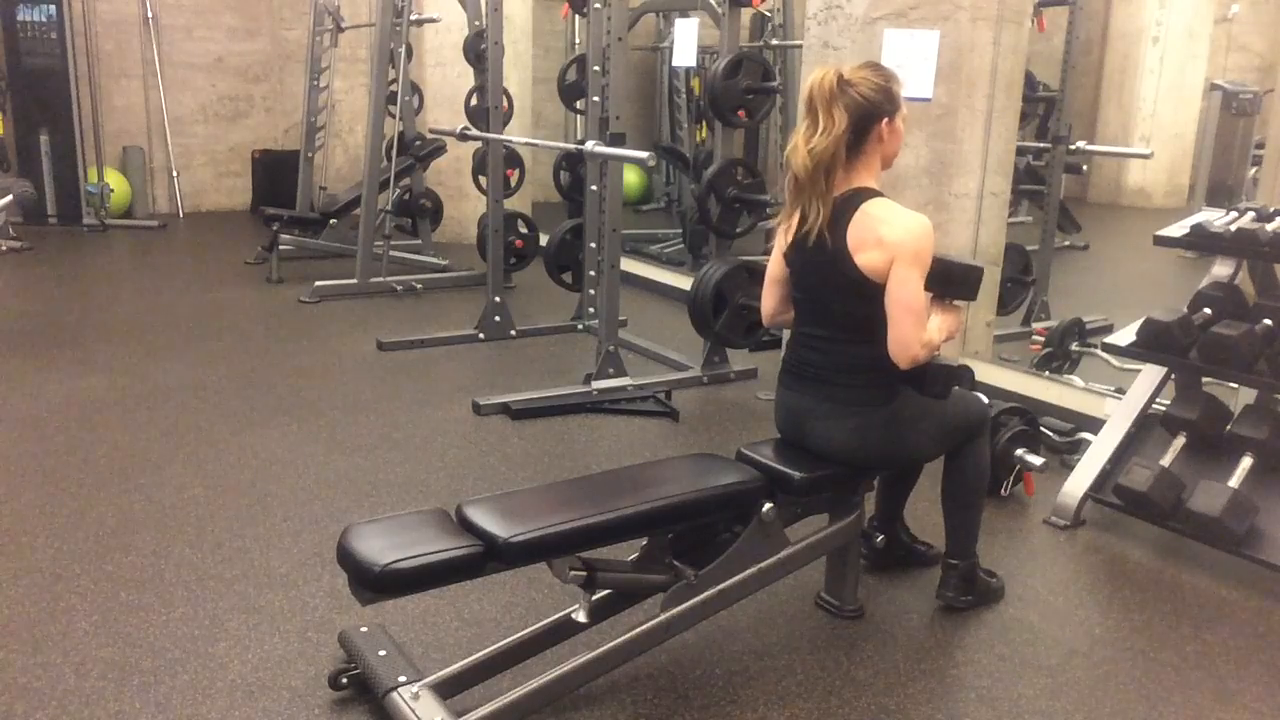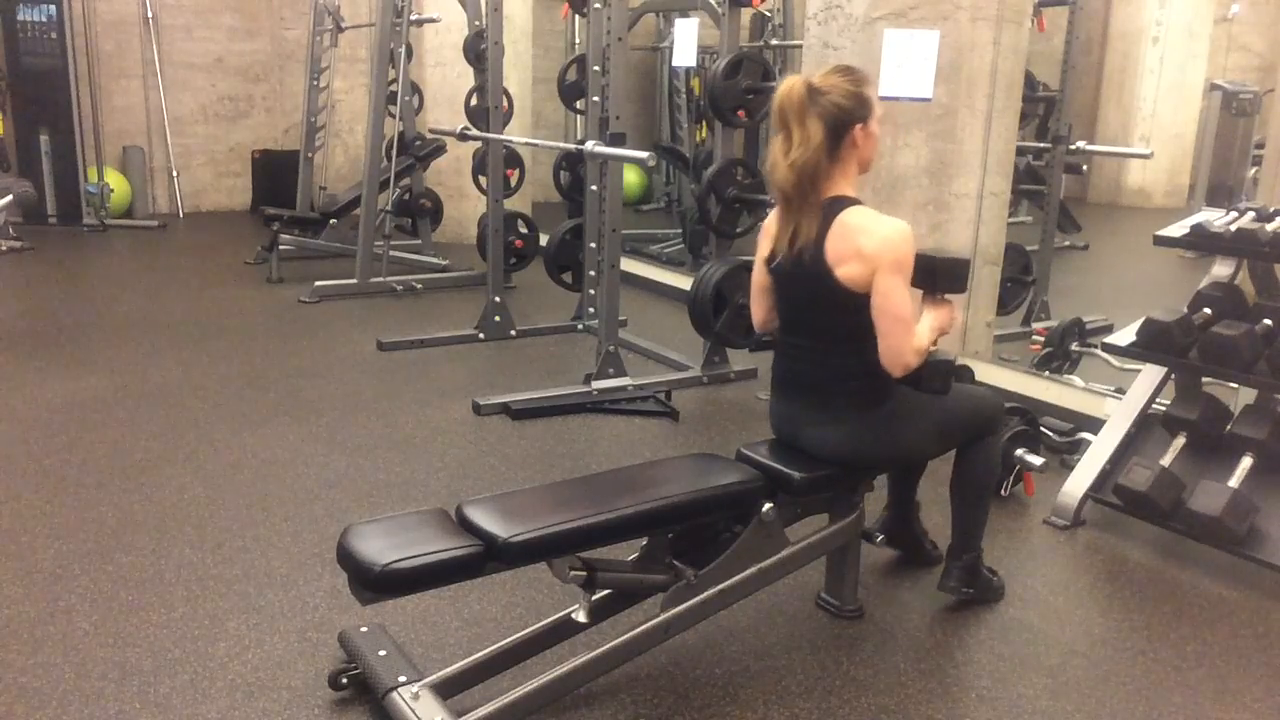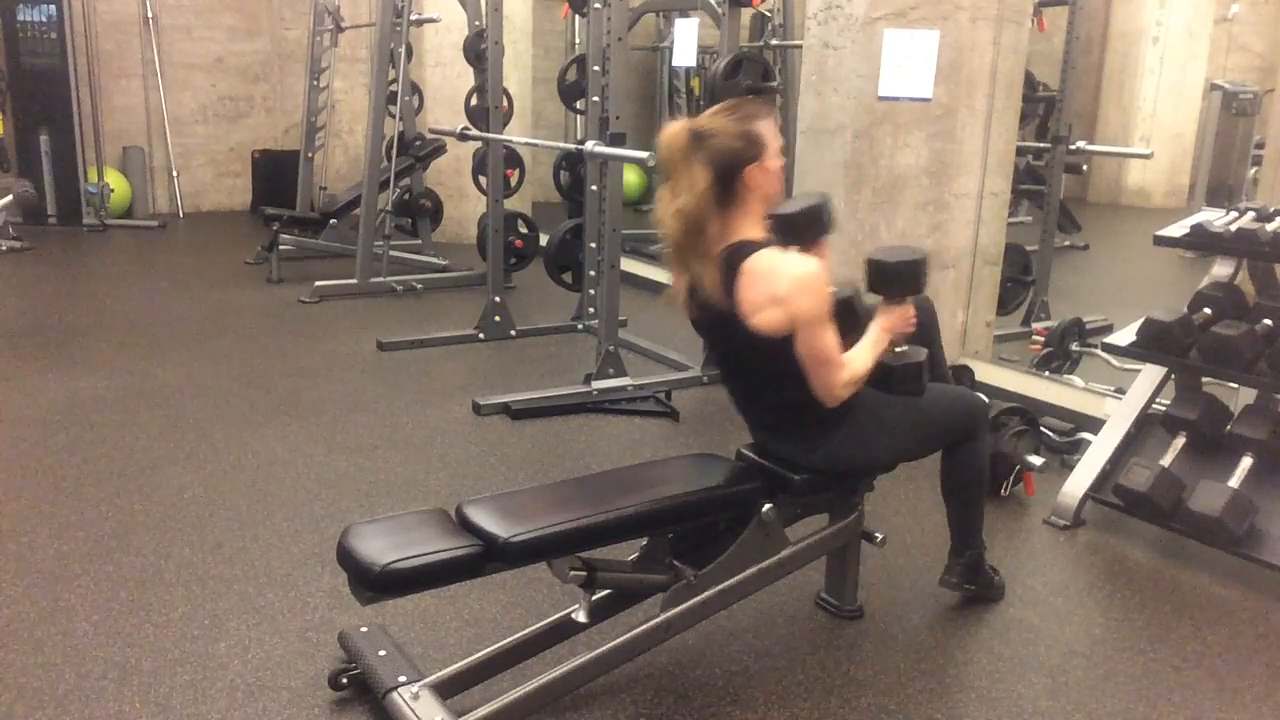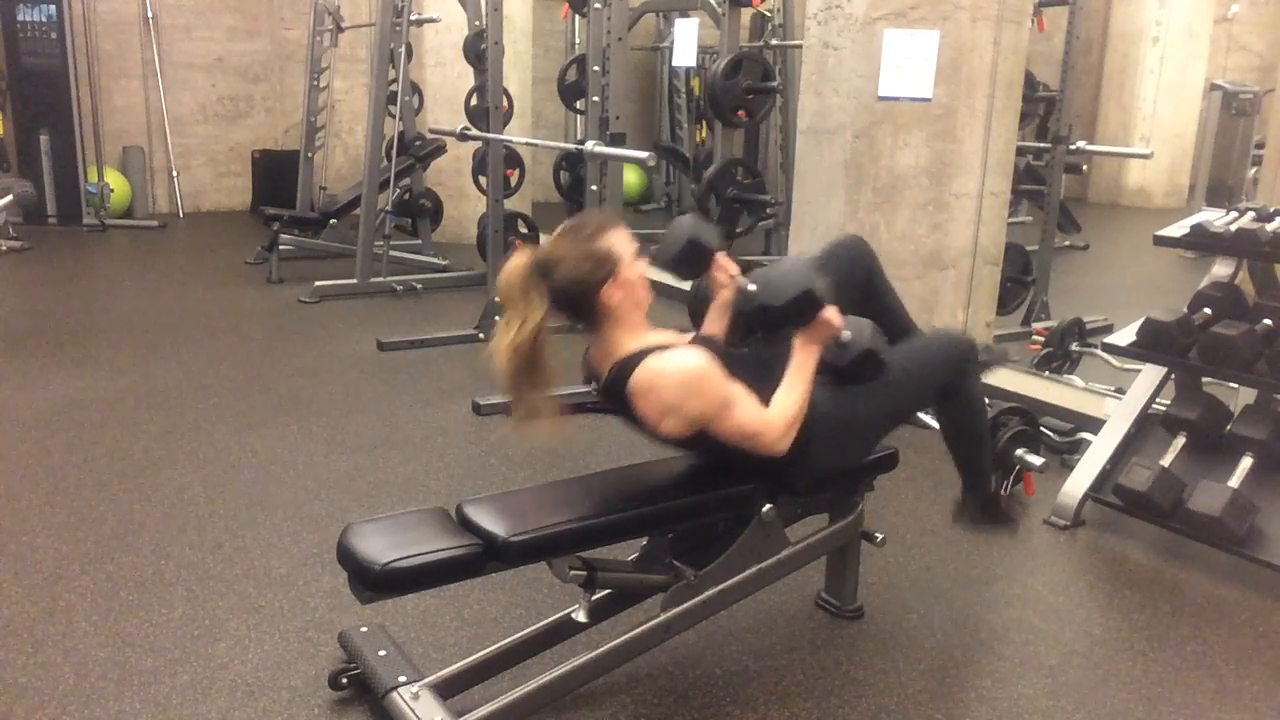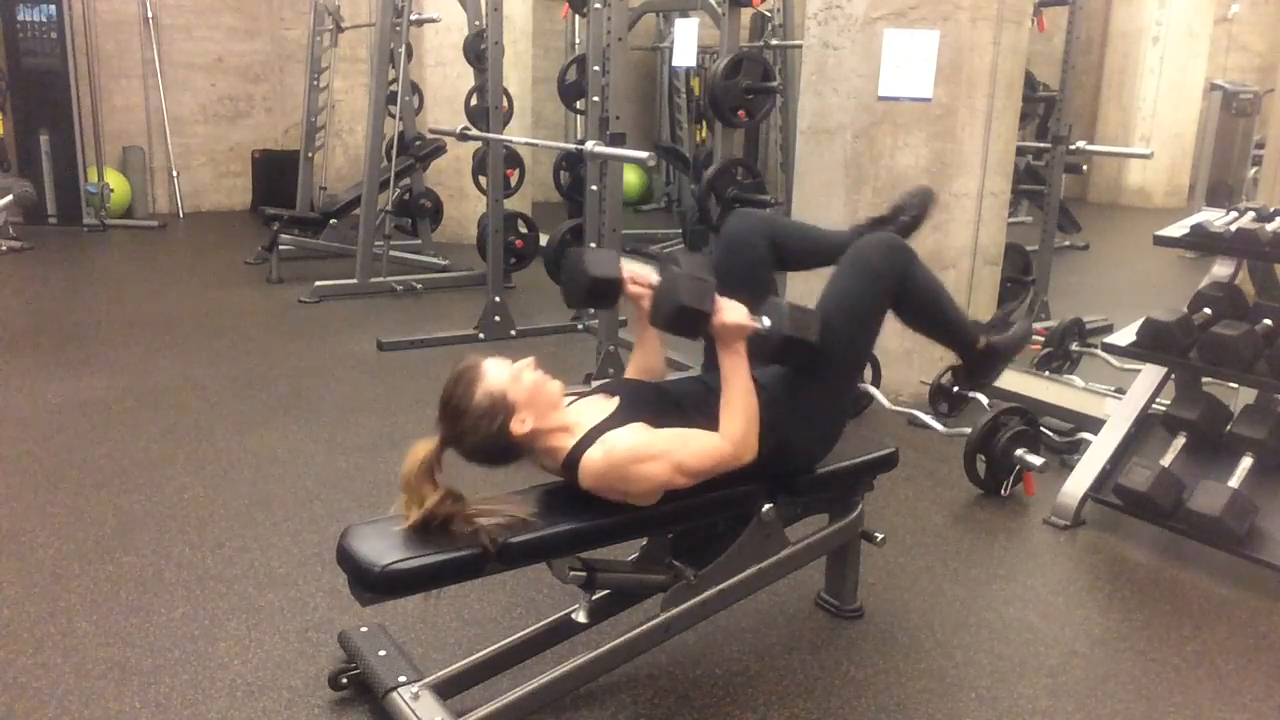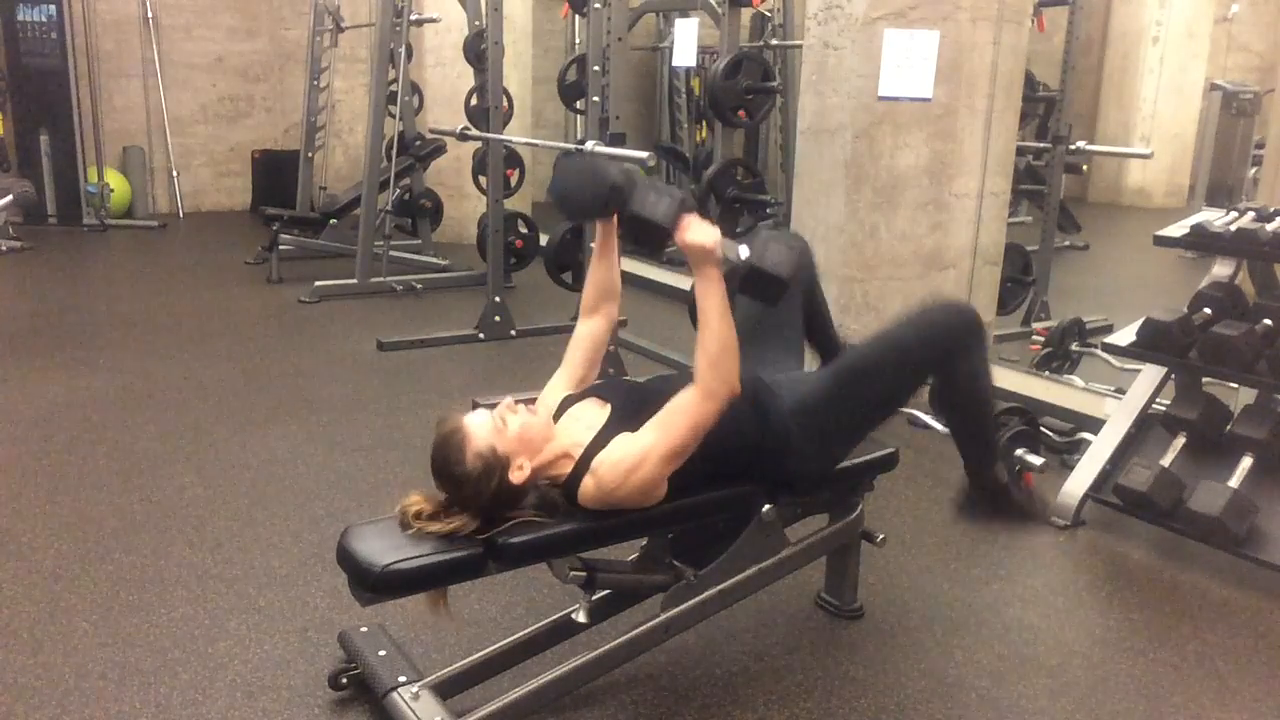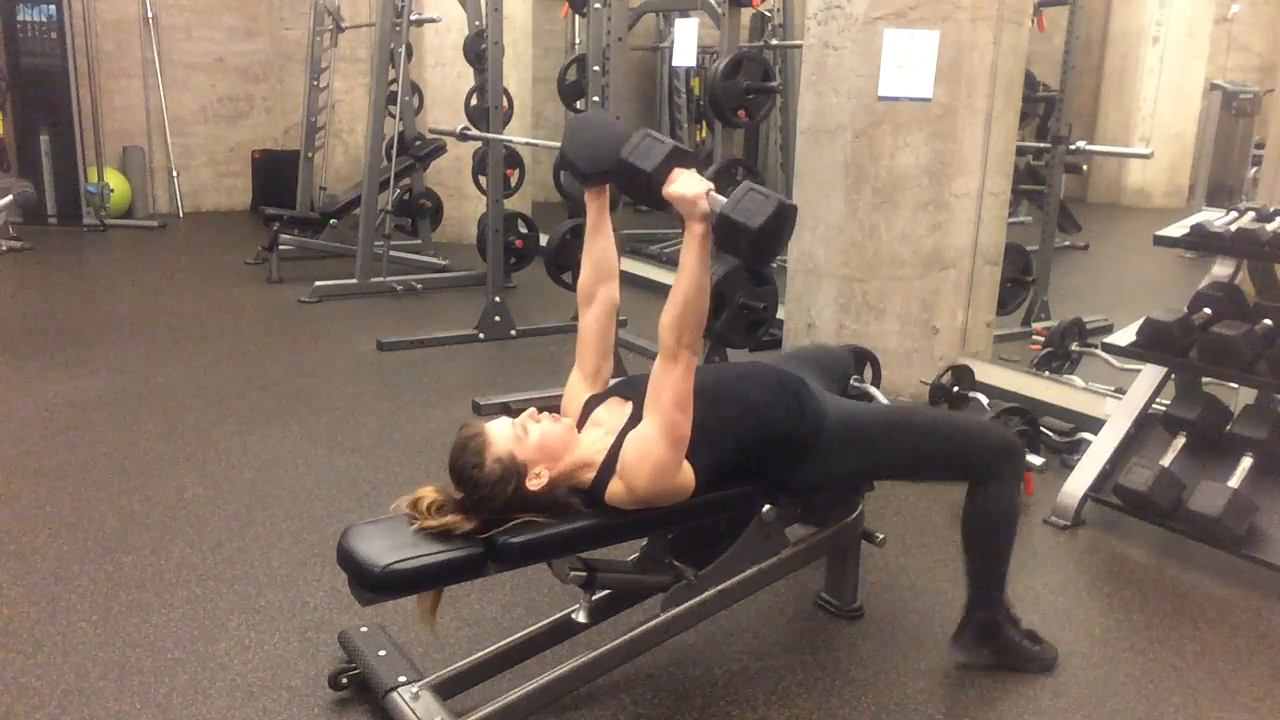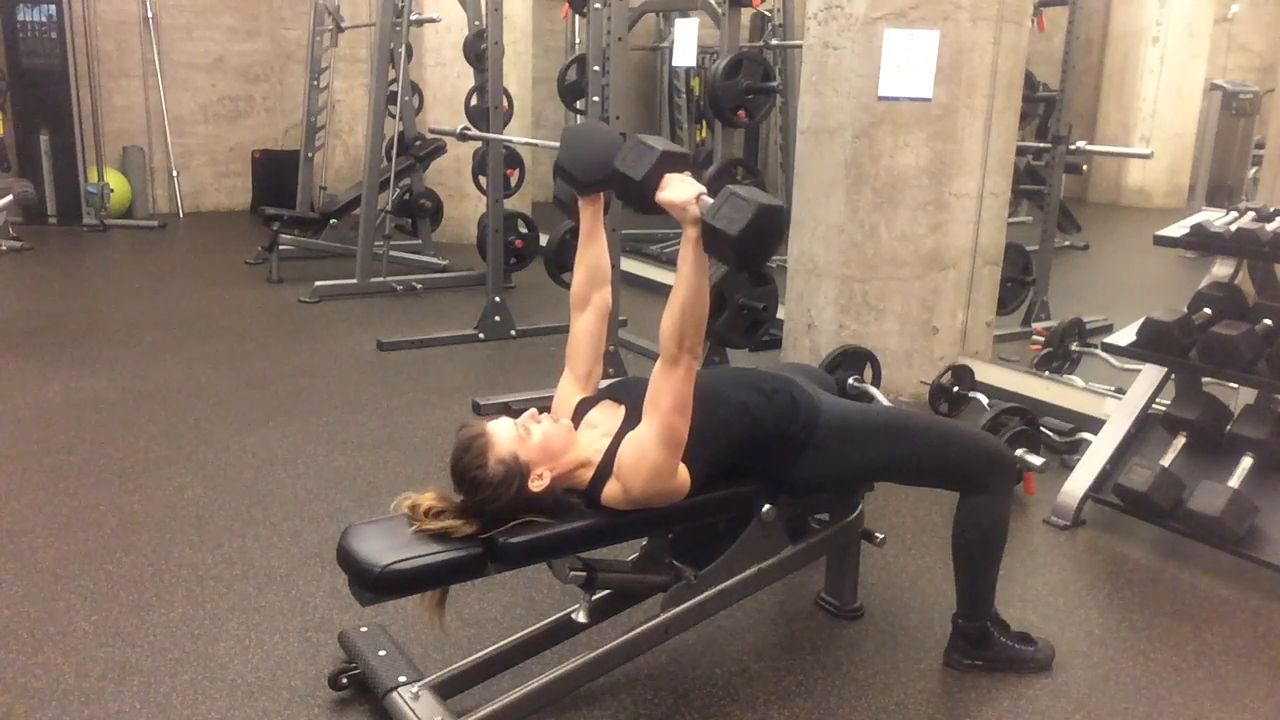
dt=0.4s
person 1, frame 1
left shoulder: (800, 211)
right shoulder: (903, 228)
left elbow: (773, 313)
right elbow: (906, 352)
right wrist: (944, 322)
left hip: (795, 410)
right hip: (857, 426)
left knee: (920, 405)
right knee: (971, 415)
left ankle: (886, 534)
right ankle: (961, 573)
person 1, frame 2
left shoulder: (778, 220)
right shoulder: (881, 235)
right elbow: (899, 359)
right wrist: (934, 320)
left hip: (789, 415)
right hip: (850, 429)
left knee: (920, 396)
right knee: (984, 410)
left ankle: (901, 521)
right ankle: (965, 567)
person 1, frame 3
left shoulder: (696, 257)
right shoulder: (793, 275)
right elbow: (835, 388)
right wrist: (883, 328)
left hip: (770, 424)
right hip: (824, 439)
left knee: (918, 307)
right knee: (970, 412)
right ankle: (967, 563)
person 1, frame 4
left shoulder: (610, 353)
right shoulder: (671, 375)
right elbow: (774, 437)
left wrist: (723, 301)
right wrist: (809, 347)
left hip: (769, 383)
right hip: (807, 436)
left knee: (851, 254)
right knee: (951, 352)
left ankle: (915, 355)
right ankle: (983, 496)
person 1, frame 5
left shoulder: (567, 422)
right shoulder: (607, 462)
right elbow: (740, 449)
left wrist: (643, 313)
right wrist: (733, 350)
left hip: (729, 393)
right hip: (784, 425)
left knee: (746, 228)
right knee: (881, 255)
left ankle: (872, 233)
right ankle: (977, 350)
person 1, frame 6
left shoulder: (559, 409)
right shoulder: (611, 476)
left elbow: (597, 320)
right elbow: (719, 388)
left wrist: (605, 233)
right wrist: (708, 273)
left hip: (759, 390)
right hip: (787, 432)
right knee: (952, 324)
left ankle: (835, 355)
right ankle: (988, 482)
person 1, frame 7
left shoulder: (580, 415)
right shoulder: (636, 474)
left elbow: (598, 304)
right elbow: (678, 352)
left wrist: (597, 201)
right wrist: (696, 227)
left hip: (773, 389)
right hip: (806, 434)
left knee: (834, 359)
right knee: (997, 450)
right ankle: (988, 625)
person 1, frame 8
left shoulder: (574, 412)
right shoulder: (634, 476)
left elbow: (590, 308)
right elbow: (681, 354)
left wrist: (591, 207)
right wrist: (692, 231)
right hip: (802, 437)
left knee: (825, 374)
right knee: (993, 465)
right ankle: (976, 634)
